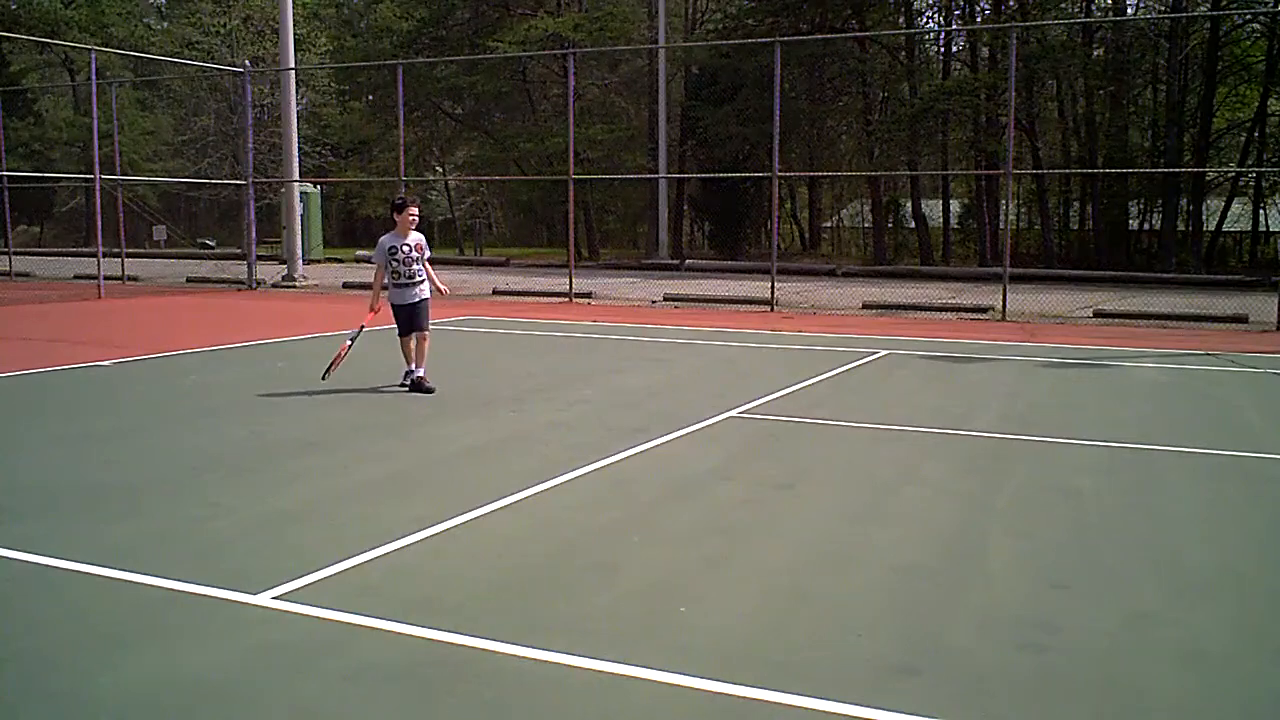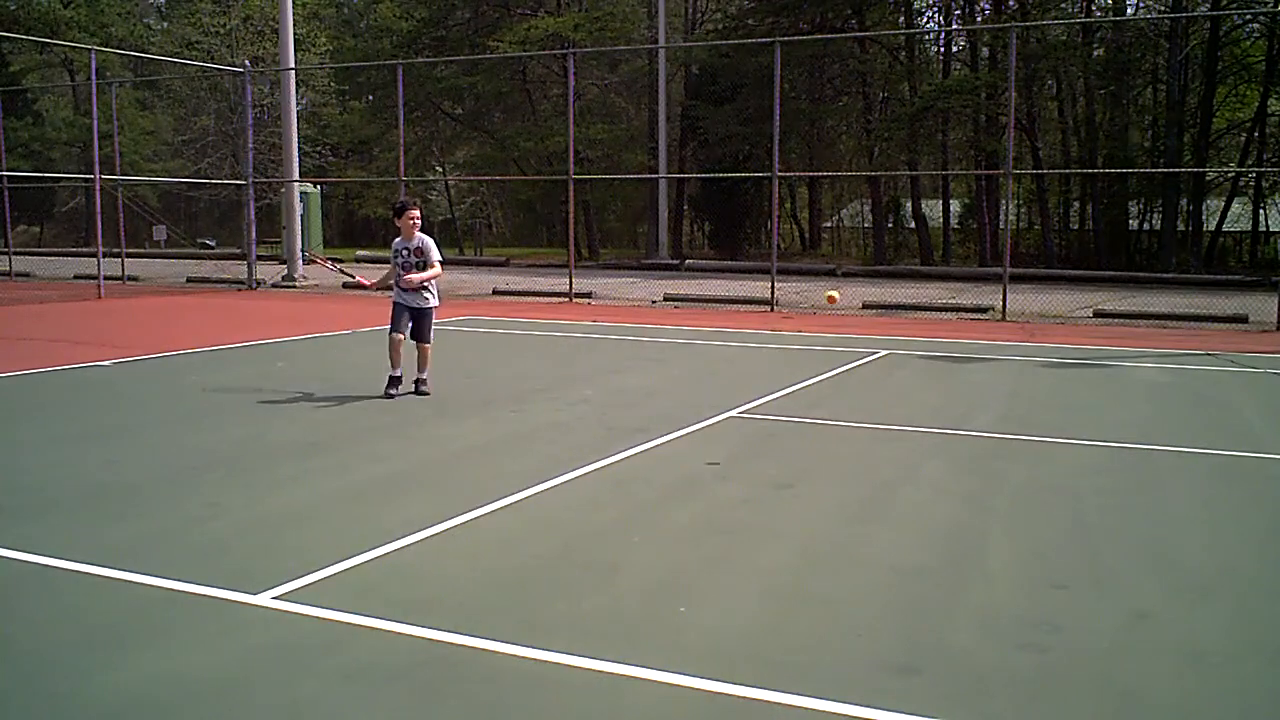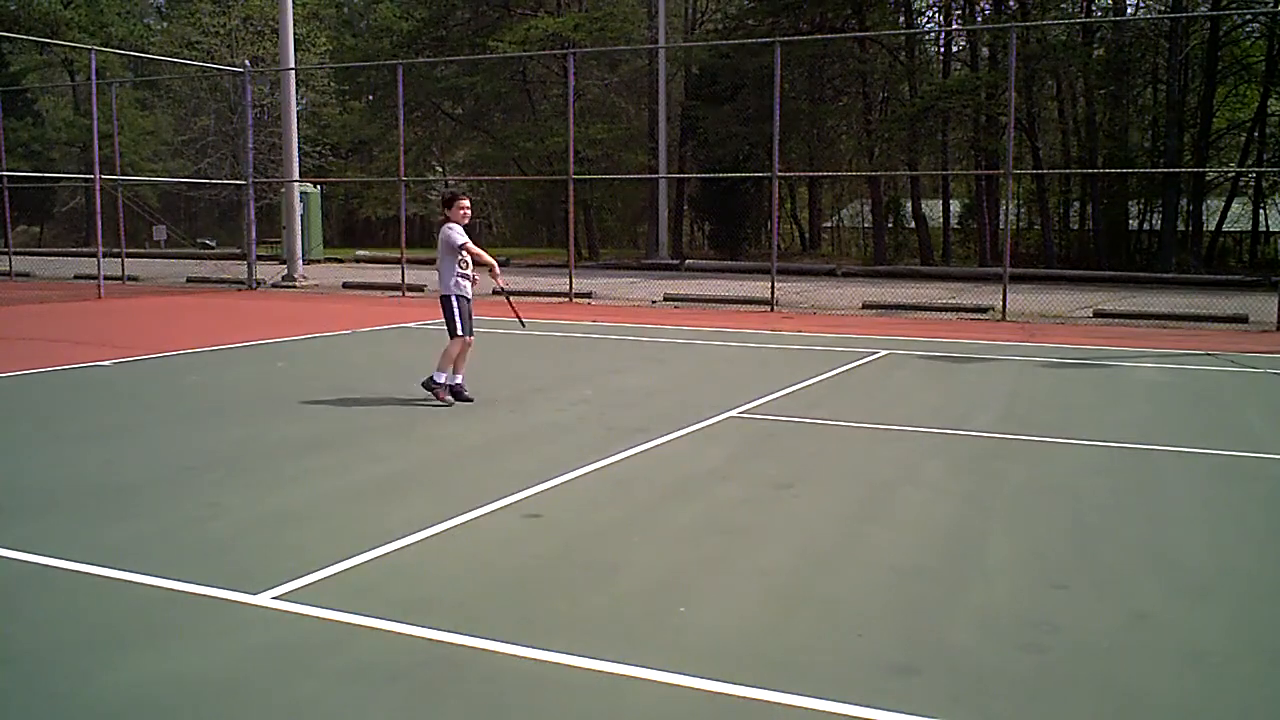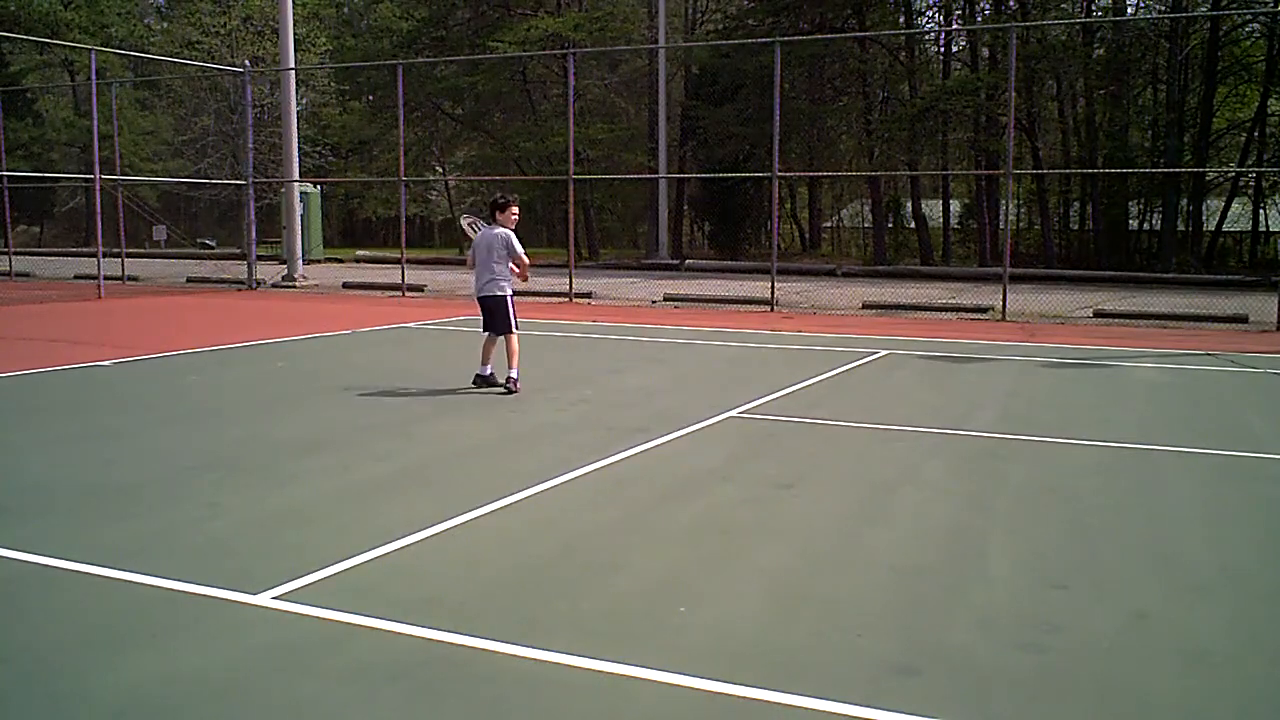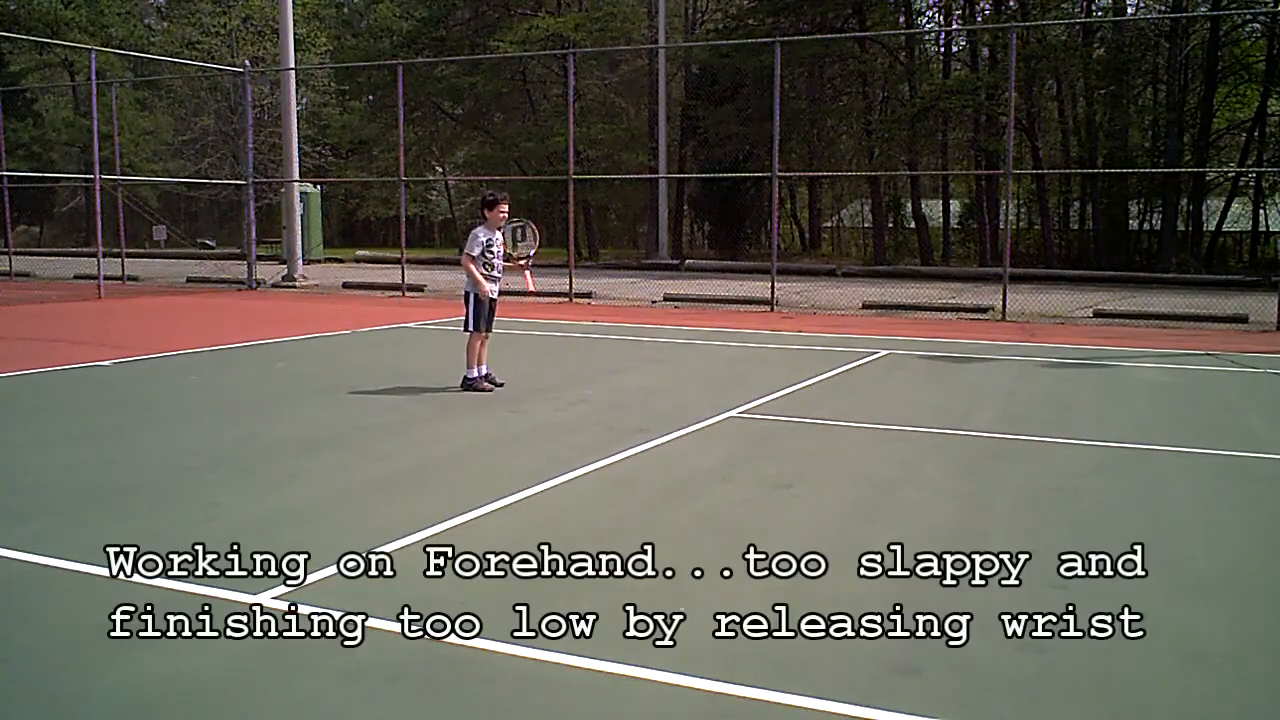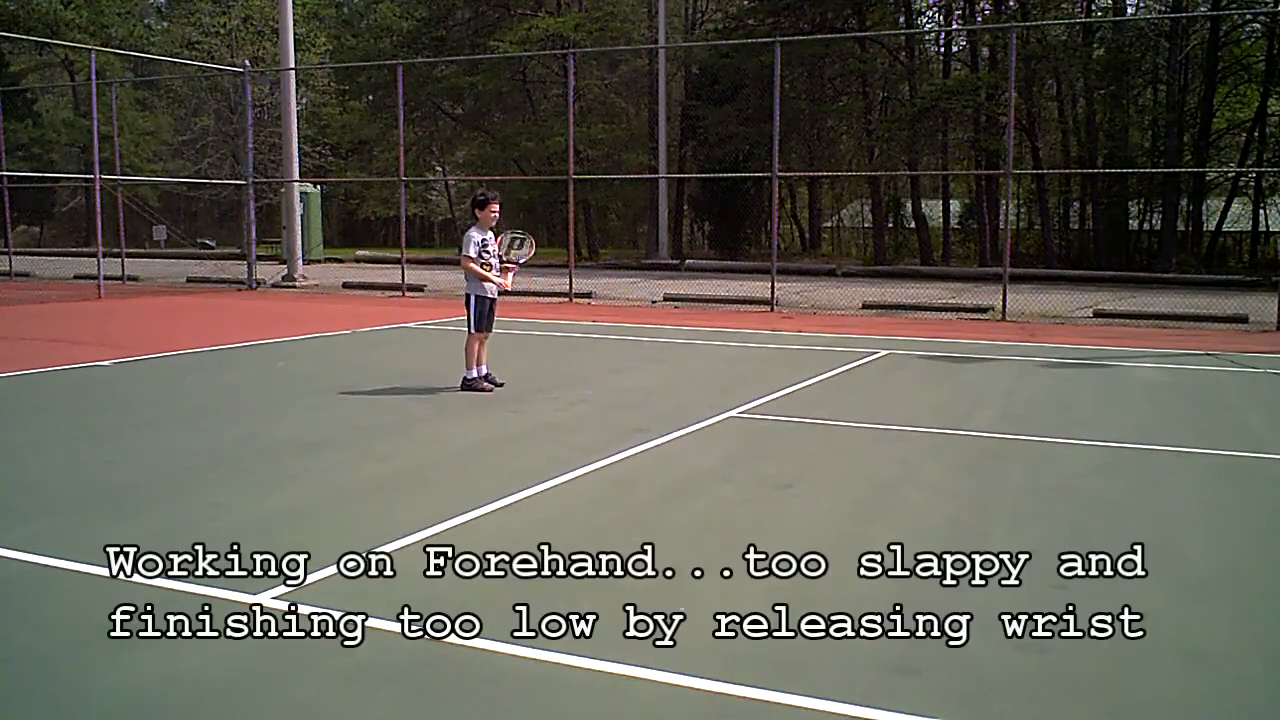
dt=0.7s
person 1, frame 1
left shoulder: (419, 238)
right shoulder: (385, 242)
right elbow: (380, 272)
left wrist: (436, 283)
right wrist: (375, 299)
left hip: (420, 294)
right hip: (398, 298)
left knee: (423, 334)
right knee: (405, 336)
left ankle: (419, 377)
right ankle: (411, 370)
person 1, frame 2
left shoulder: (426, 242)
right shoulder: (396, 244)
left elbow: (436, 270)
left wrist: (419, 277)
right wrist: (380, 282)
left hip: (425, 301)
right hip: (402, 300)
left knee: (424, 345)
right knee: (396, 337)
left ankle: (422, 379)
right ankle: (395, 375)
person 1, frame 3
left shoulder: (451, 232)
right shoulder: (451, 229)
left elbow: (440, 265)
right elbow: (473, 250)
left wrist: (467, 275)
right wrist: (494, 265)
left hip: (460, 291)
right hip: (453, 292)
left knee: (466, 340)
right knee: (461, 338)
left ankle: (455, 384)
right ankle: (437, 381)
person 1, frame 4
left shoulder: (480, 235)
right shoulder: (505, 234)
left elbow: (470, 263)
right elbow: (524, 260)
right wrist: (522, 272)
left hip: (482, 291)
right hip: (499, 291)
left knee: (493, 333)
right knee: (511, 333)
left ankle: (484, 373)
right ankle: (512, 378)
person 1, frame 5
left shoulder: (498, 235)
right shoulder: (478, 234)
right elbow: (466, 261)
right wrist: (480, 282)
left hip: (491, 292)
right hip: (478, 291)
left knee: (485, 334)
right knee: (477, 333)
left ankle: (483, 373)
right ankle: (470, 377)
person 1, frame 6
left shoulder: (490, 235)
right shoulder: (472, 235)
right elbow: (466, 263)
left wrist: (503, 273)
right wrist: (491, 277)
left hip: (491, 292)
right hip: (477, 292)
left knee: (484, 334)
right knee: (475, 334)
left ankle: (483, 373)
right ankle: (470, 377)
